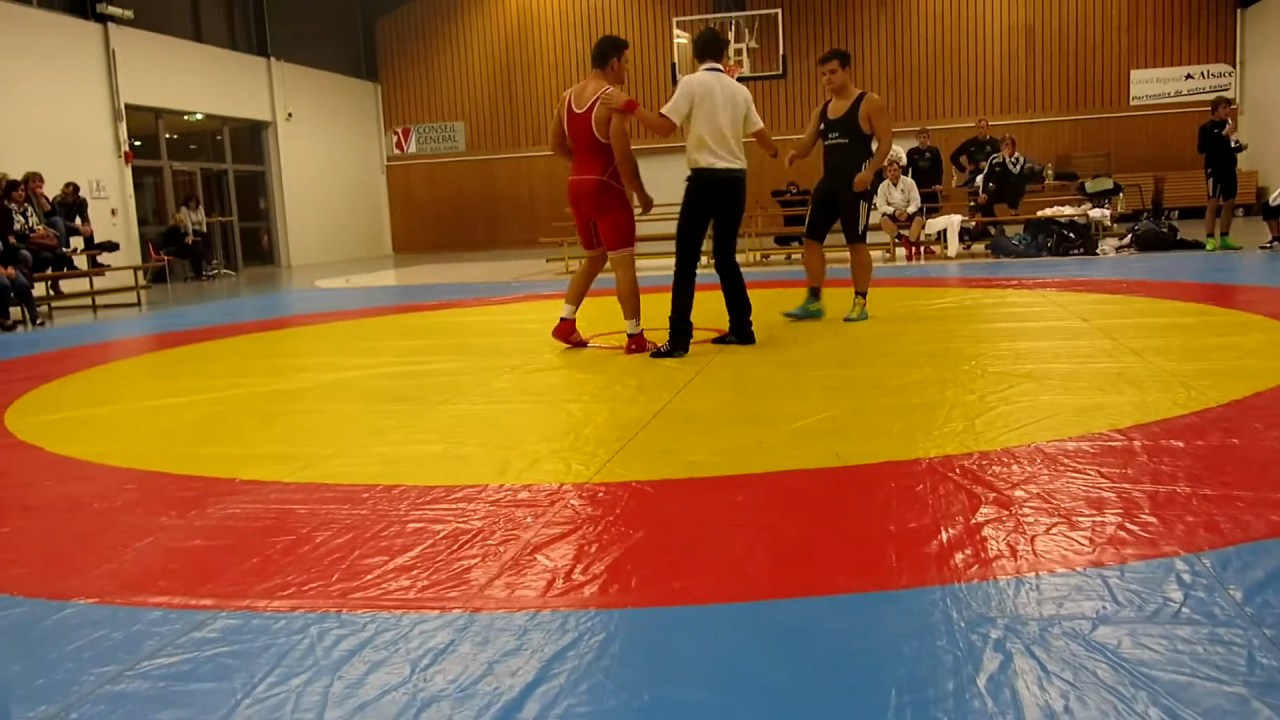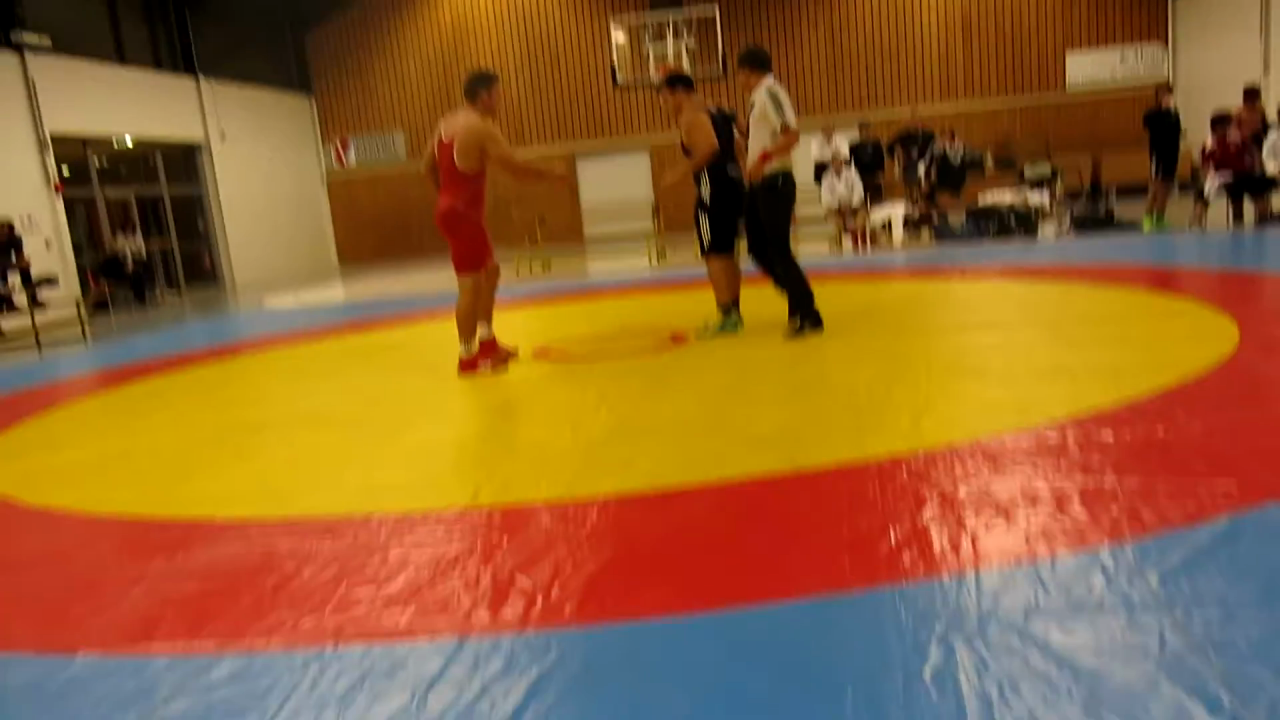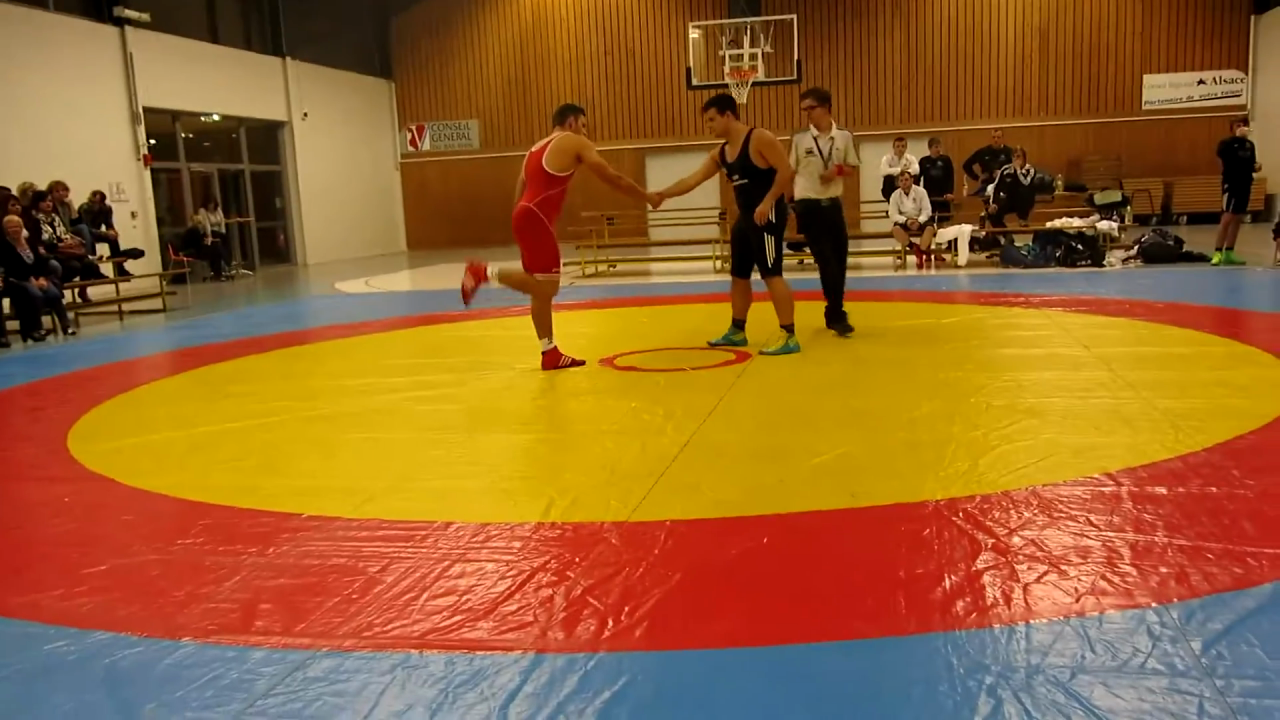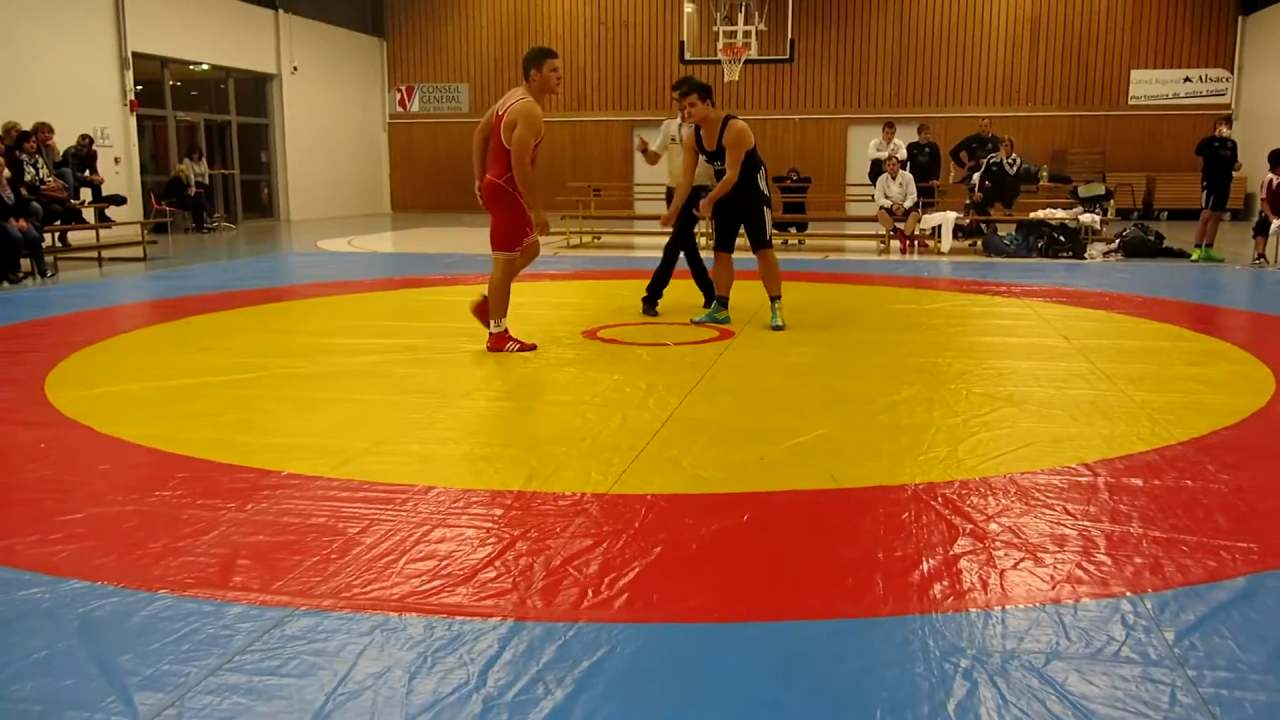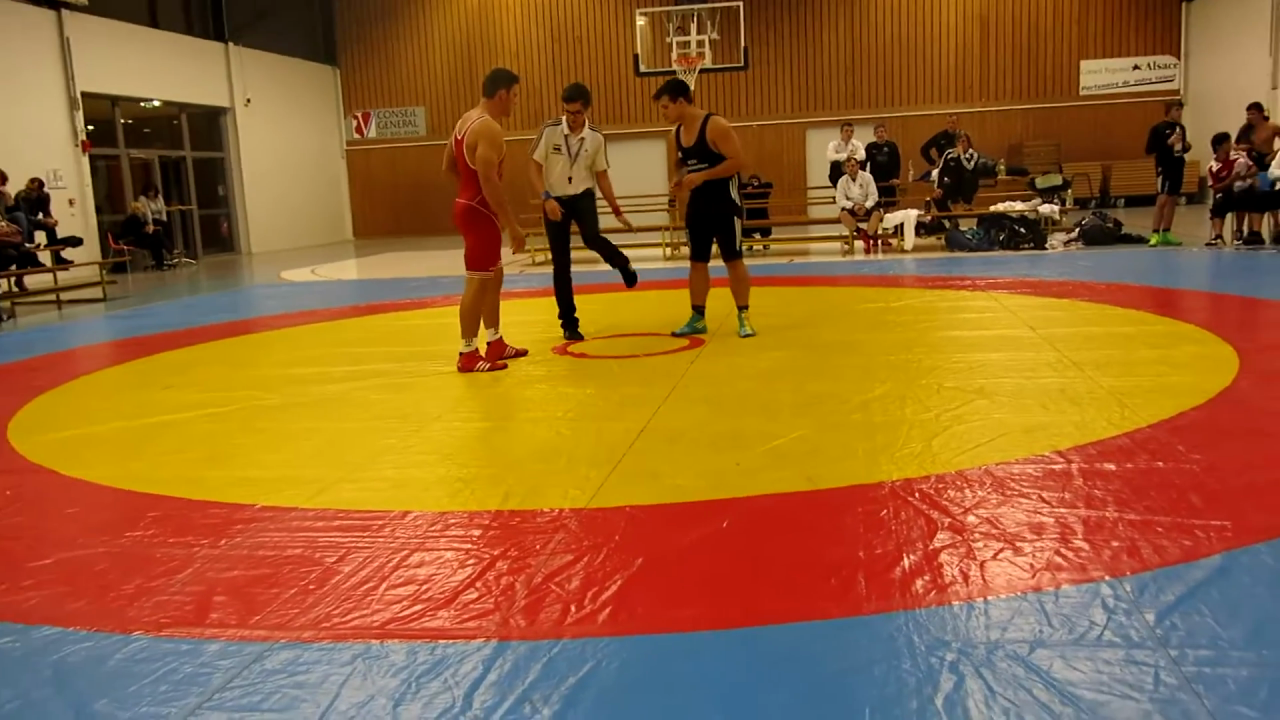
dt=1s
person 1, frame 1
left shoulder: (568, 97)
left elbow: (557, 145)
right elbow: (622, 155)
right wrist: (642, 193)
left hip: (577, 186)
right hip: (606, 189)
left knee: (594, 258)
right knee: (623, 263)
left ankle: (565, 323)
right ankle: (635, 337)
person 1, frame 2
left shoulder: (445, 125)
right shoulder: (481, 128)
left elbow: (430, 168)
right elbow: (516, 168)
right wrist: (552, 173)
left hip: (453, 209)
right hip: (463, 215)
left knee: (489, 272)
right knee: (471, 285)
left ankle: (486, 341)
right ankle: (468, 357)
person 1, frame 3
left shoulder: (538, 148)
right shoulder: (574, 142)
left elbow: (520, 191)
right elbow: (612, 177)
right wrist: (646, 197)
left hip: (527, 218)
right hip: (536, 220)
left knee: (543, 289)
right knee: (547, 286)
left ankle: (550, 353)
right ankle: (484, 272)
person 1, frame 4
left shoulder: (512, 97)
right shoulder: (530, 110)
left elbow: (480, 134)
right elbow: (520, 164)
left wrist: (480, 180)
right wrist: (537, 210)
left hip: (498, 186)
right hip: (506, 191)
left knee: (530, 248)
right knee: (506, 263)
left ankle: (488, 304)
right ankle: (497, 336)
person 1, frame 5
left shoulder: (466, 120)
right shoulder: (489, 129)
left elbow: (449, 167)
right elbow: (489, 181)
right wrist: (512, 225)
left hip: (468, 206)
right hip: (480, 212)
left knee: (494, 278)
right knee: (478, 284)
left ankle: (495, 344)
right ankle: (468, 356)
person 2, frame 1
left shoulder: (691, 83)
right shoulder: (740, 90)
left elbow: (663, 127)
right elbow: (762, 137)
left wrist: (629, 106)
right wrist: (774, 152)
left hip: (705, 179)
right hip: (735, 179)
left knee: (686, 260)
right knee: (725, 256)
left ankle: (679, 338)
right ankle: (741, 328)
person 2, frame 2
left shoulder: (771, 93)
right shoulder: (760, 97)
left elbow: (791, 136)
left wrist: (762, 158)
left hip: (774, 181)
right hip: (759, 183)
left knee: (777, 250)
right knee: (759, 248)
left ankle: (808, 314)
right ankle: (798, 298)
person 2, frame 3
left shoulder: (844, 137)
right shoulder: (800, 139)
left elbow: (853, 169)
right elbow: (790, 173)
left wrist: (838, 170)
left hip: (833, 205)
right hip: (808, 206)
left knee: (840, 262)
right knee: (827, 262)
left ankle: (833, 315)
right ankle: (838, 315)
person 2, frame 4
right shoulder: (669, 127)
right elbow: (653, 159)
right wrist: (644, 149)
left hip: (695, 192)
right hip: (674, 192)
left knee: (676, 243)
right knee: (687, 246)
left ankle: (651, 297)
right ankle: (710, 294)
person 2, frame 5
left shoulder: (596, 138)
right shoulder: (550, 131)
left elbow: (601, 175)
right elbow: (535, 166)
left wrist: (616, 210)
right wrist: (546, 197)
left hip: (582, 196)
right hip: (555, 201)
left knee: (591, 237)
right knee: (561, 264)
left ankle: (622, 264)
right ankle: (568, 322)
person 3, frame 1
left shoulder: (870, 103)
right shoulder: (822, 110)
left elbow: (885, 142)
right elbow: (807, 143)
left wrist: (869, 172)
right wrist: (796, 153)
left hip: (856, 182)
right hip: (828, 181)
left knee: (856, 243)
right knee: (811, 240)
left ankle: (860, 302)
right ankle: (813, 301)
person 3, frame 2
left shoulder: (690, 116)
right shoulder: (718, 113)
left elbow: (708, 148)
right elbow: (725, 152)
left wrist: (680, 173)
left hip: (713, 189)
right hip: (732, 185)
left knee: (714, 254)
right knee: (726, 253)
left ankle: (726, 314)
right ankle: (732, 311)
person 3, frame 3
left shoulder: (760, 138)
right shoulder: (719, 153)
left elbow: (786, 171)
right elbow: (693, 179)
left wrist: (768, 202)
right wrist: (663, 194)
left hip: (766, 215)
right hip: (745, 217)
left knee: (772, 275)
right knee: (739, 276)
left ankle: (789, 337)
right ankle: (737, 331)
person 3, frame 4
left shoulder: (735, 129)
right shoulder: (693, 138)
left elbow: (733, 175)
right elbow: (687, 180)
left wrist: (709, 201)
right wrist: (673, 210)
left hip: (752, 191)
right hip: (724, 194)
left knee: (763, 250)
right knee: (721, 252)
left ankle: (776, 307)
right ankle: (720, 308)
person 3, frame 5
left shoulder: (716, 125)
right shoulder: (676, 134)
left elbow: (738, 161)
left wrist: (702, 176)
right wrist: (678, 179)
left hip: (724, 200)
right hip: (696, 203)
left knee: (733, 260)
right knee: (697, 262)
left ankle: (744, 316)
right ankle: (697, 318)
